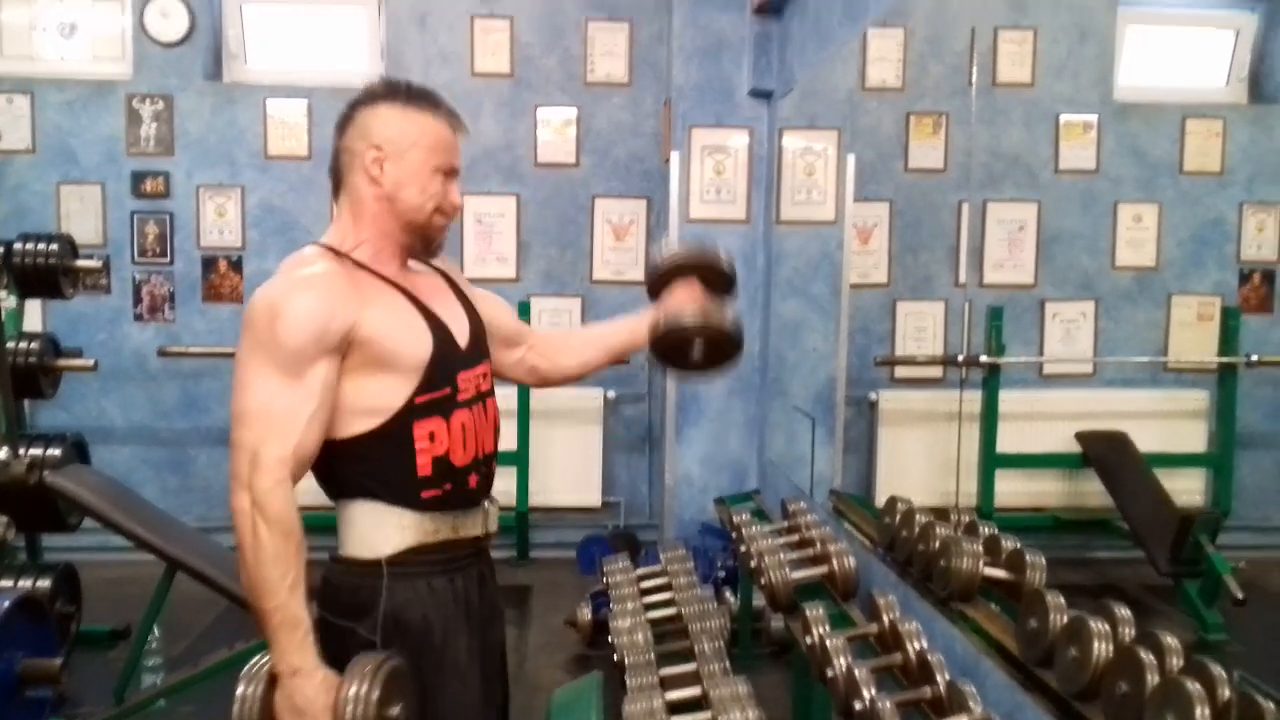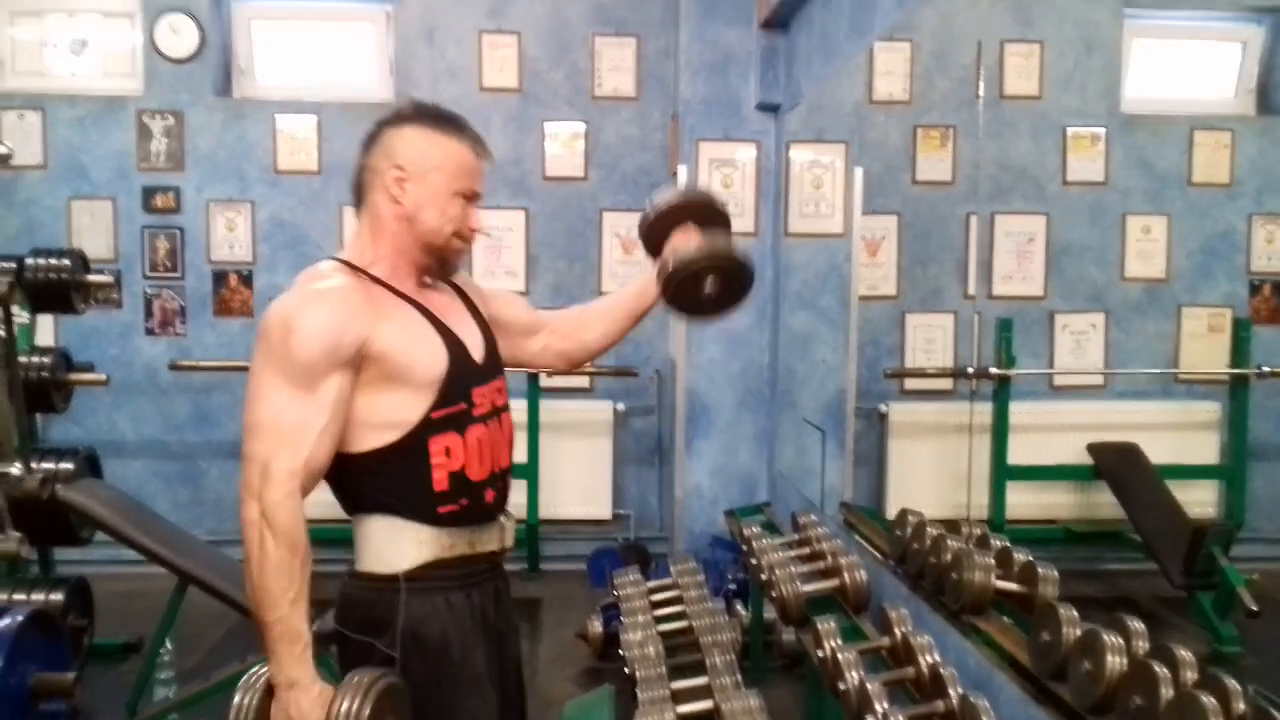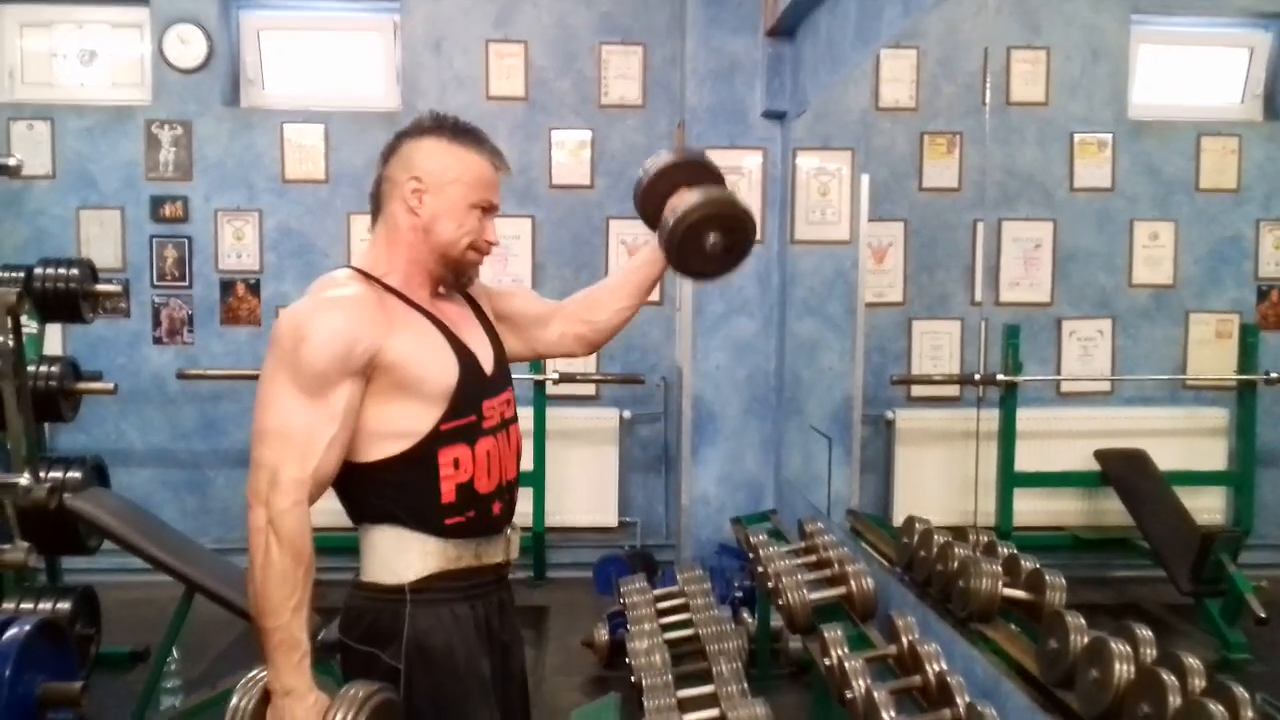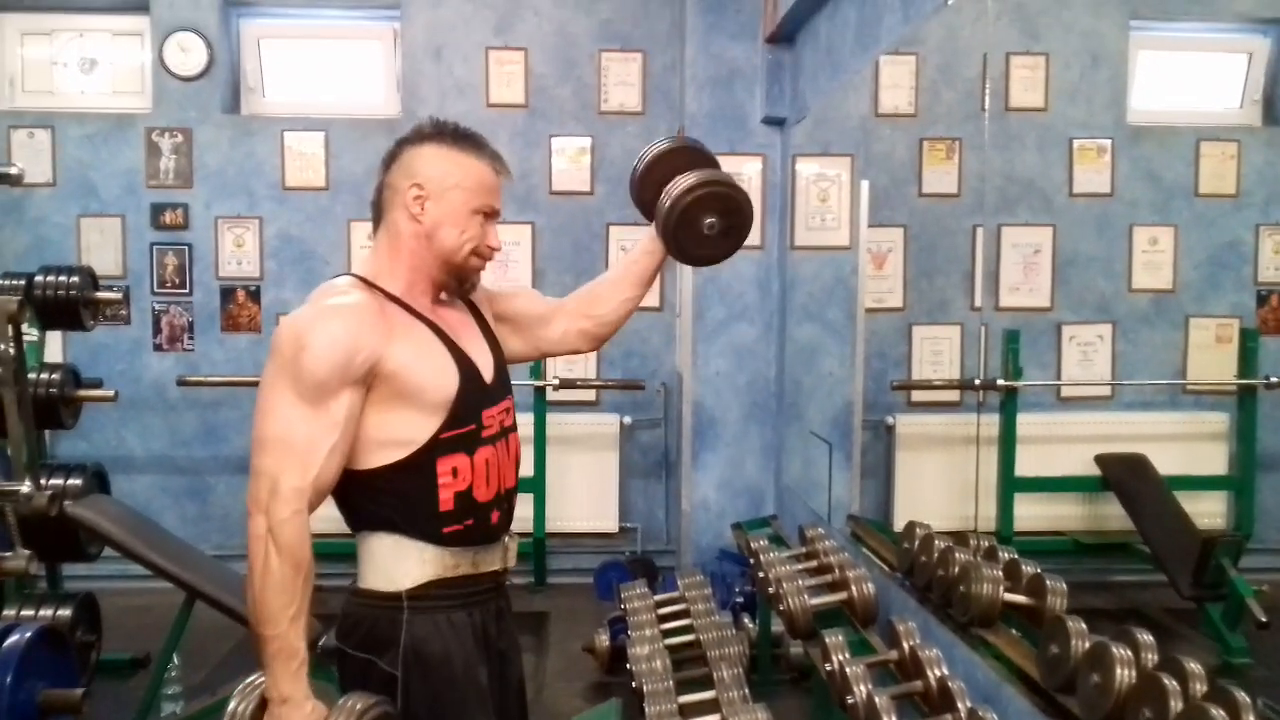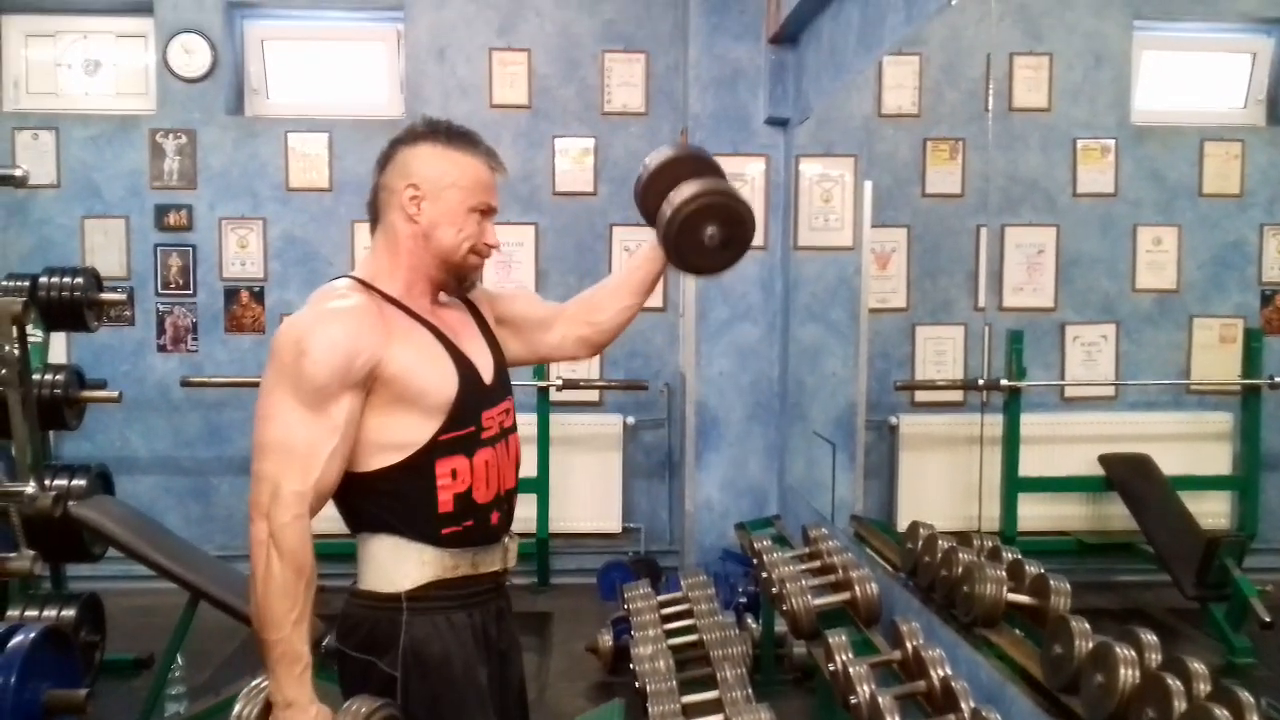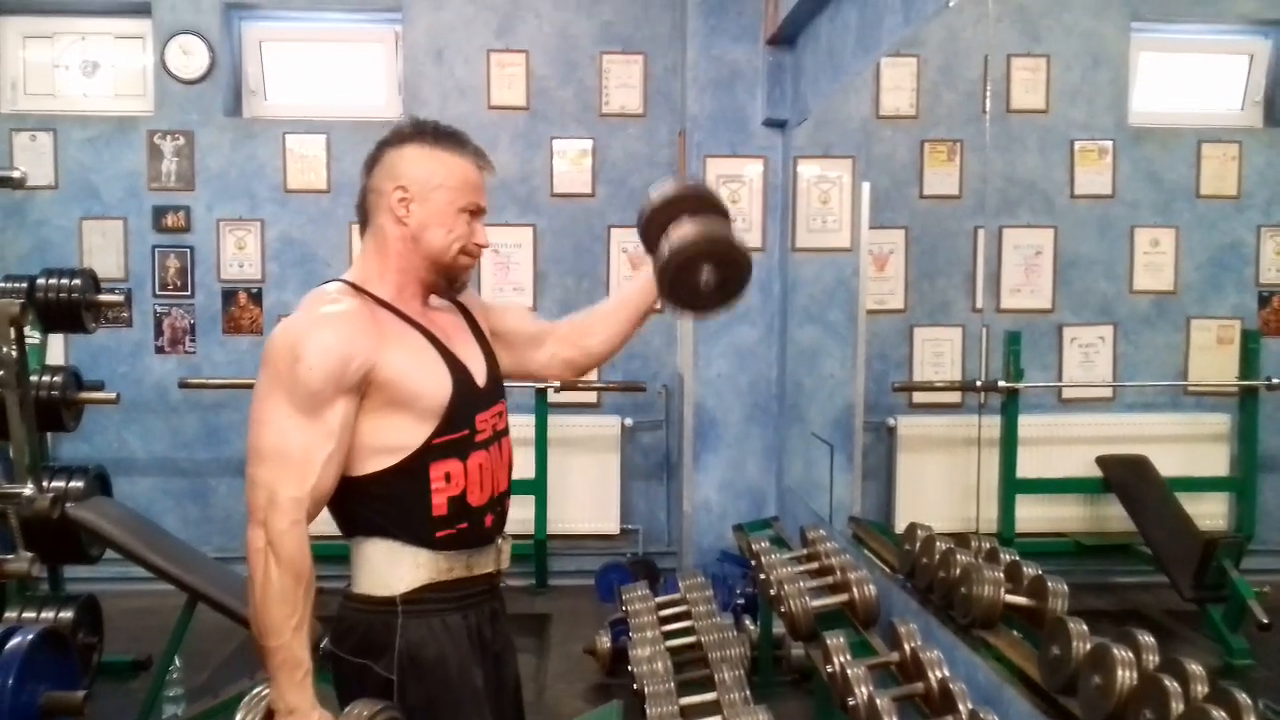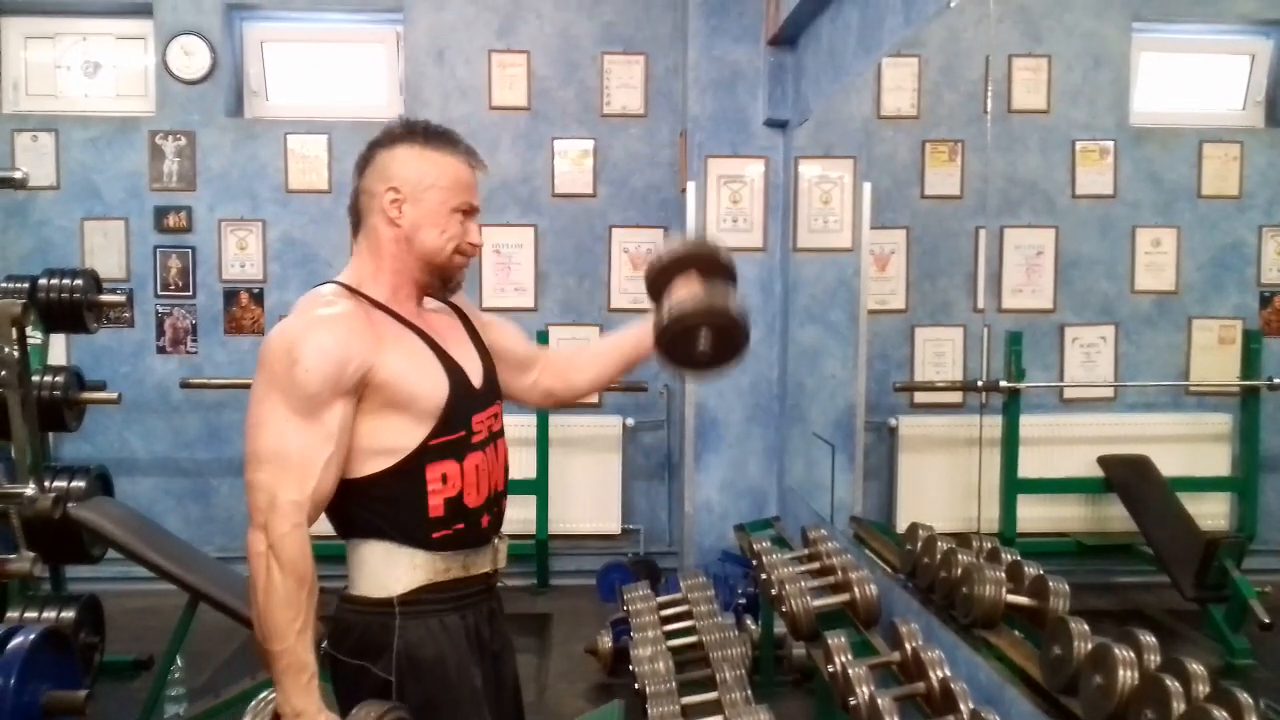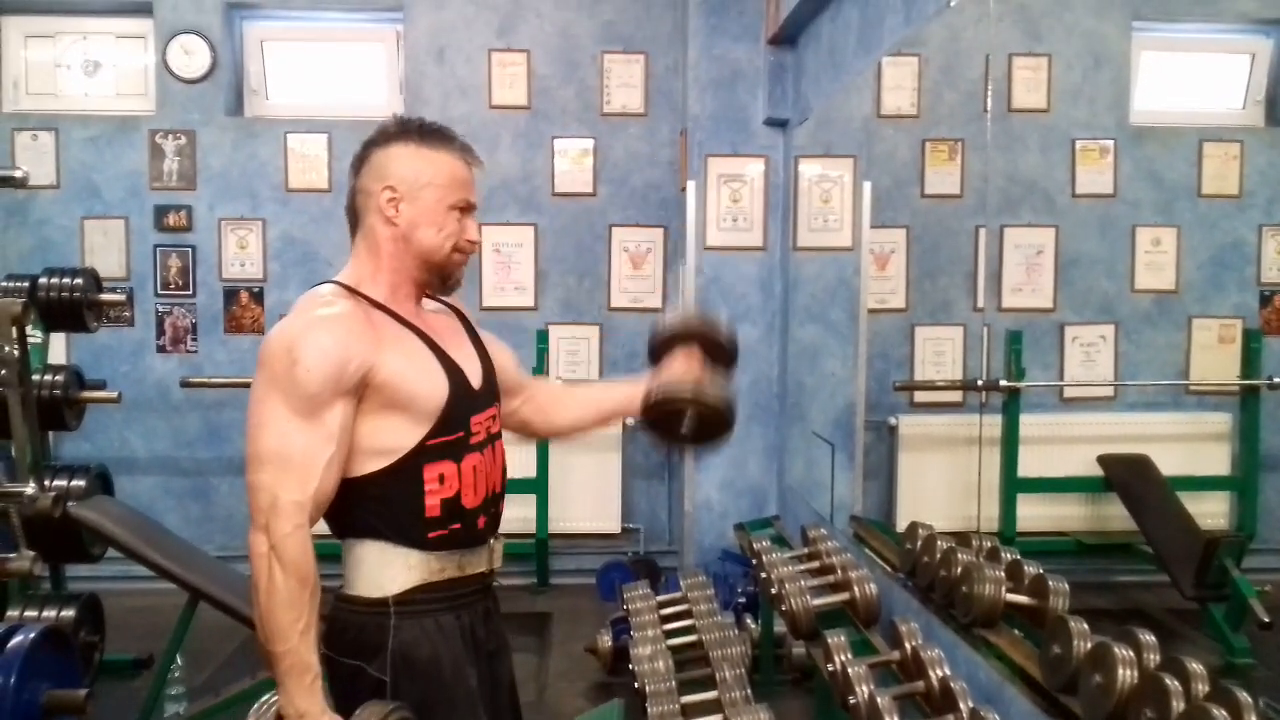
dt=0.1s
person 1, frame 1
left shoulder: (435, 282)
right shoulder: (310, 297)
left elbow: (536, 354)
right elbow: (260, 486)
left wrist: (655, 320)
right wrist: (297, 665)
left hip: (465, 580)
right hip: (393, 602)
person 1, frame 2
left shoulder: (453, 298)
right shoulder: (325, 311)
left elbow: (556, 337)
right elbow: (270, 497)
left wrist: (663, 275)
left hip: (483, 595)
right hip: (408, 614)
person 1, frame 3
left shoulder: (467, 305)
right shoulder: (338, 318)
left elbow: (573, 326)
right elbow: (277, 505)
left wrist: (661, 249)
left hip: (486, 607)
right hip: (412, 624)
person 1, frame 4
left shoulder: (471, 312)
right shoulder: (339, 326)
left elbow: (577, 322)
right elbow: (277, 513)
left wrist: (662, 239)
left hip: (483, 613)
right hip: (409, 631)
person 1, frame 5
left shoulder: (468, 312)
right shoulder: (337, 330)
left elbow: (575, 327)
right elbow: (278, 516)
left wrist: (665, 244)
left hip: (485, 612)
right hip: (409, 631)
person 1, frame 6
left shoulder: (461, 317)
right shoulder: (329, 334)
left elbow: (566, 346)
right elbow: (275, 524)
left wrist: (659, 272)
left hip: (480, 614)
right hip: (403, 633)
person 1, frame 7
left shoulder: (451, 319)
right shoulder: (326, 336)
left elbow: (552, 373)
right elbow: (276, 527)
left wrist: (659, 325)
left hip: (476, 615)
right hip: (400, 635)
person 1, frame 8
left shoulder: (447, 322)
right shoulder: (325, 335)
left elbow: (536, 405)
right elbow: (277, 528)
left wrist: (655, 385)
left hip: (472, 613)
right hip: (399, 635)
